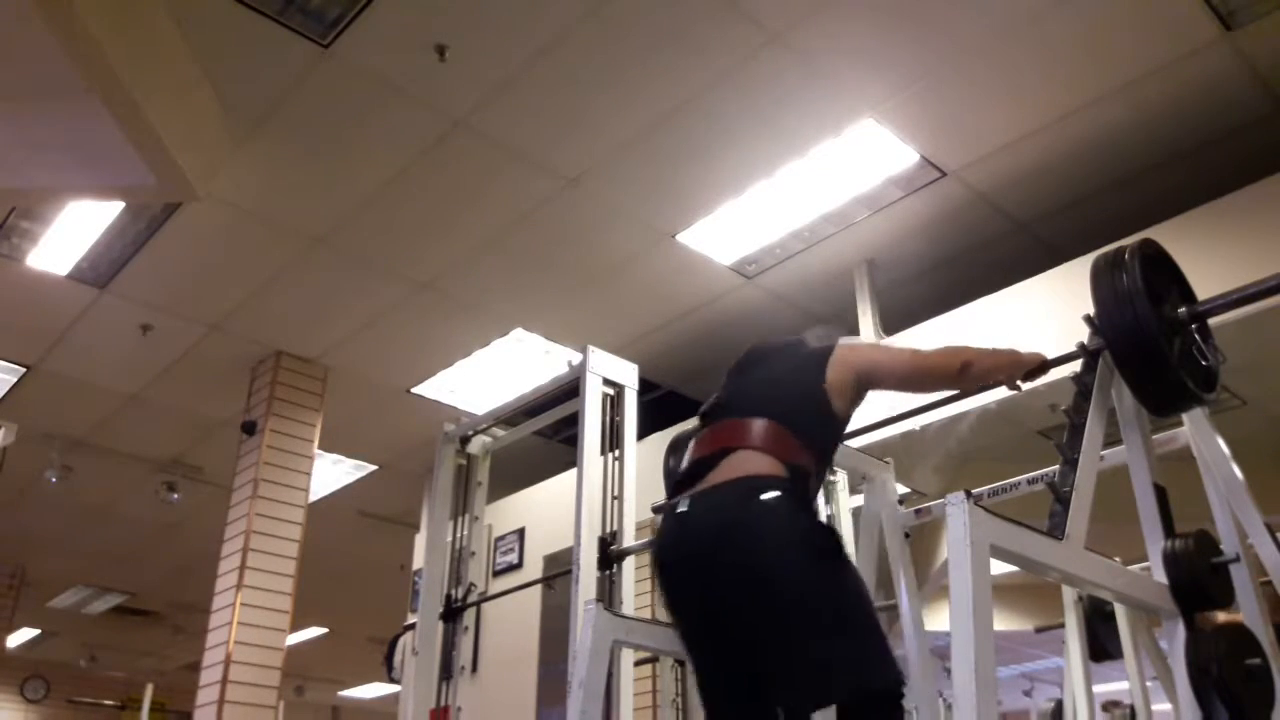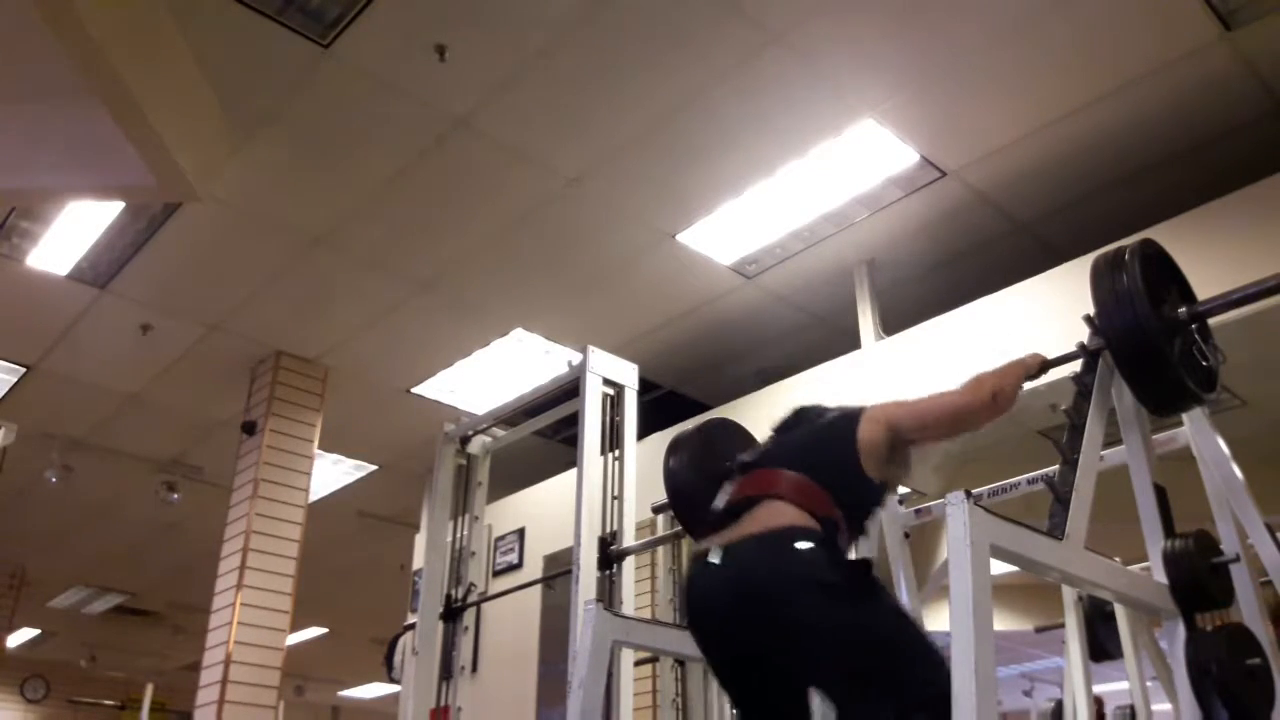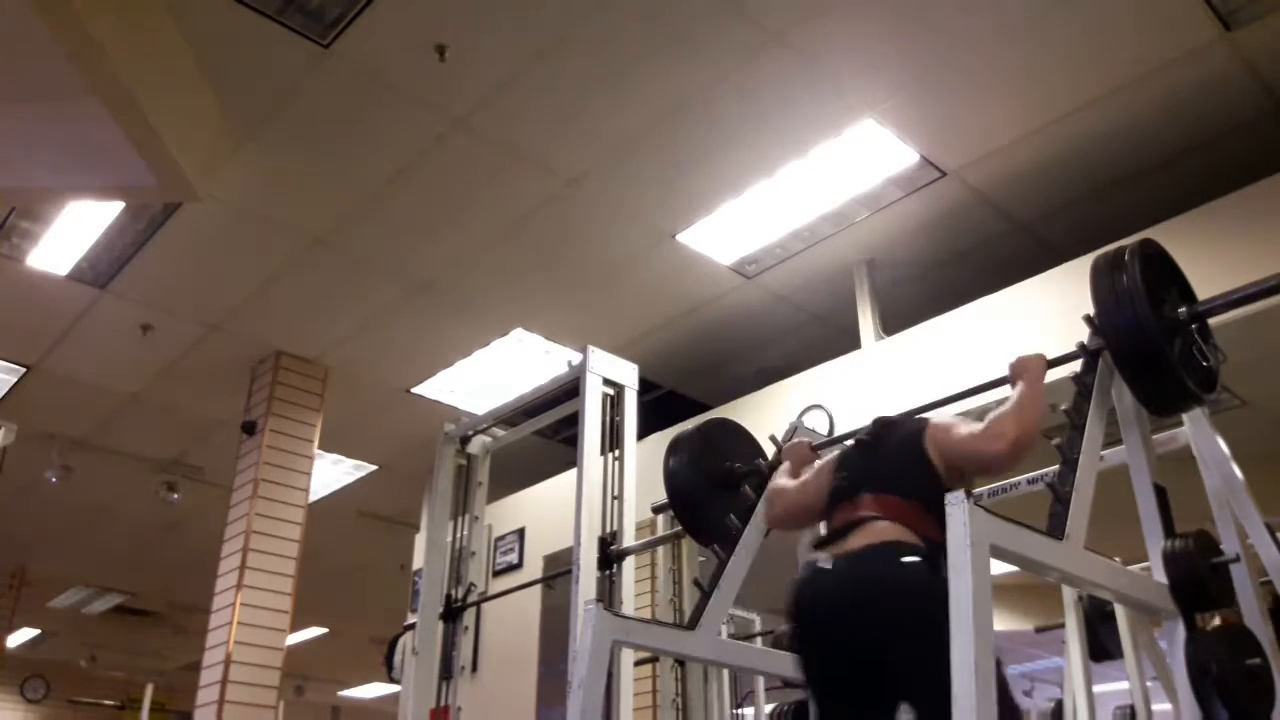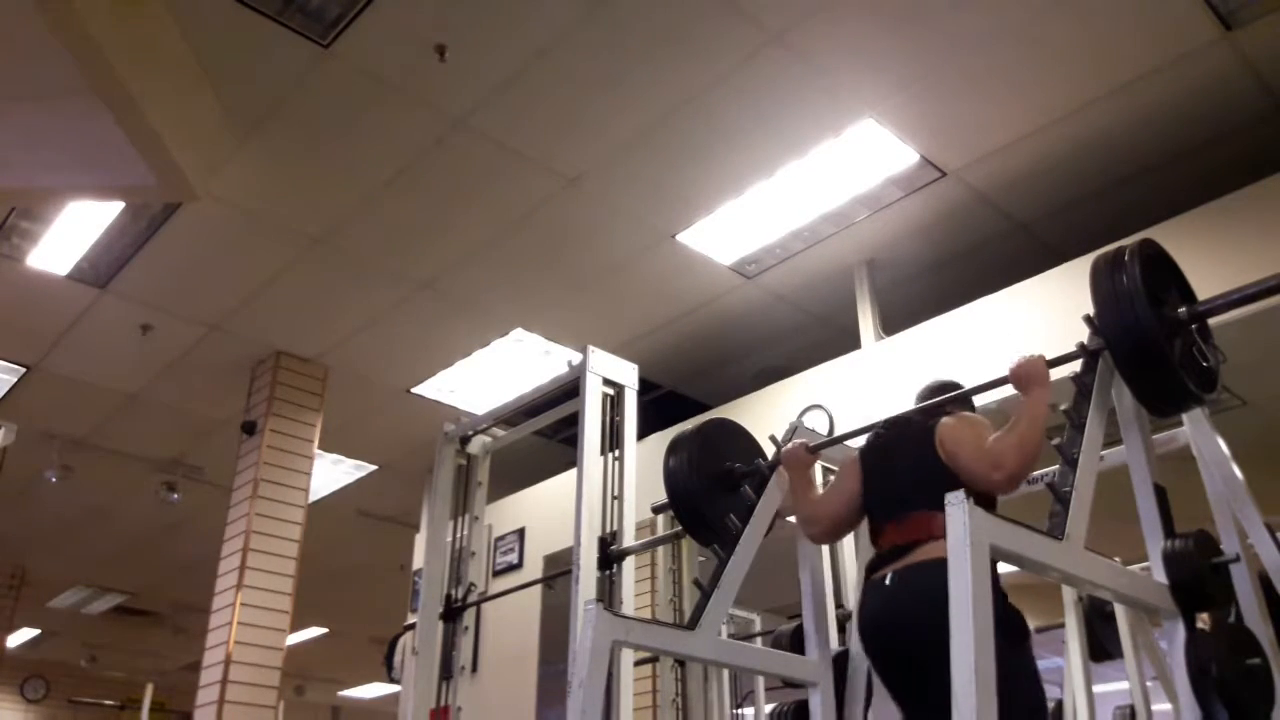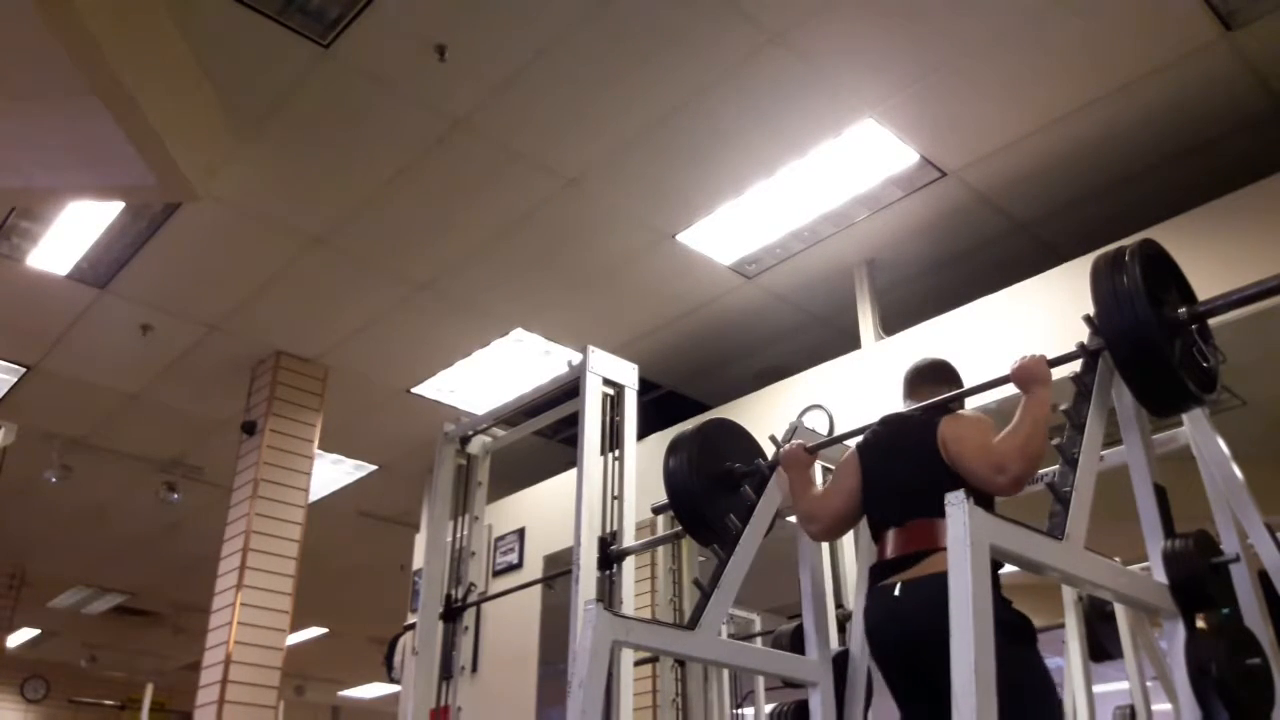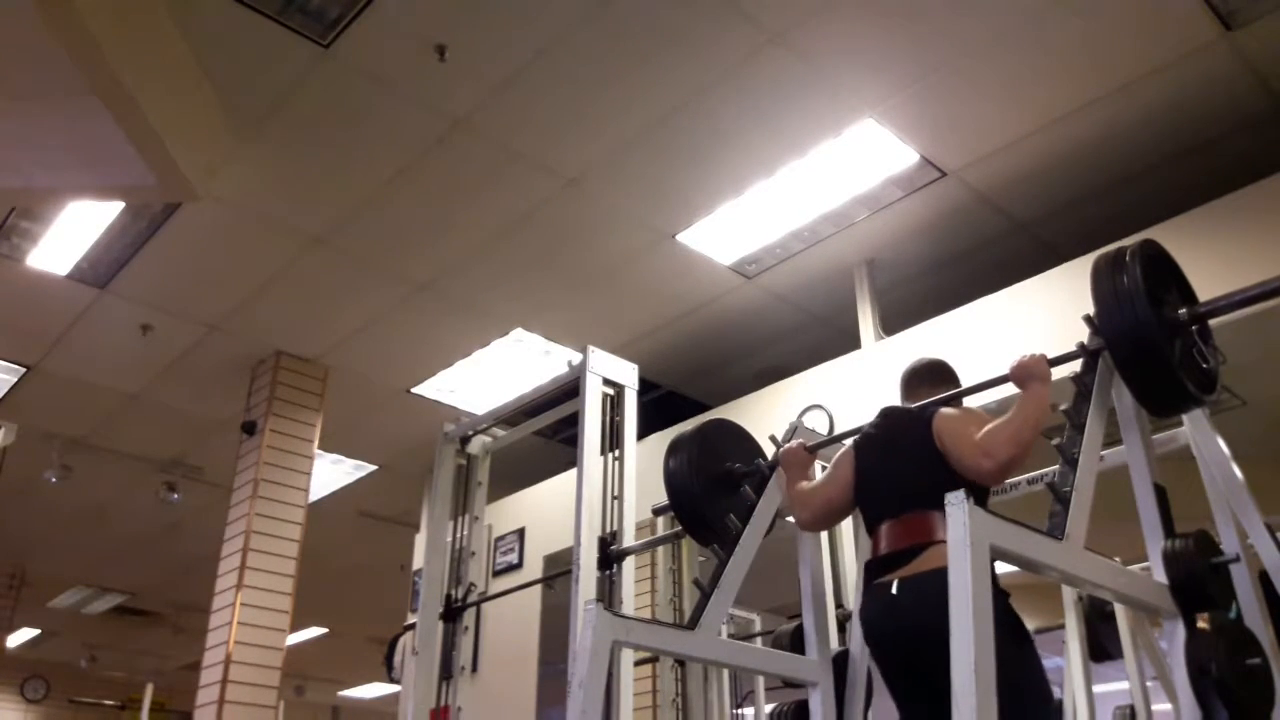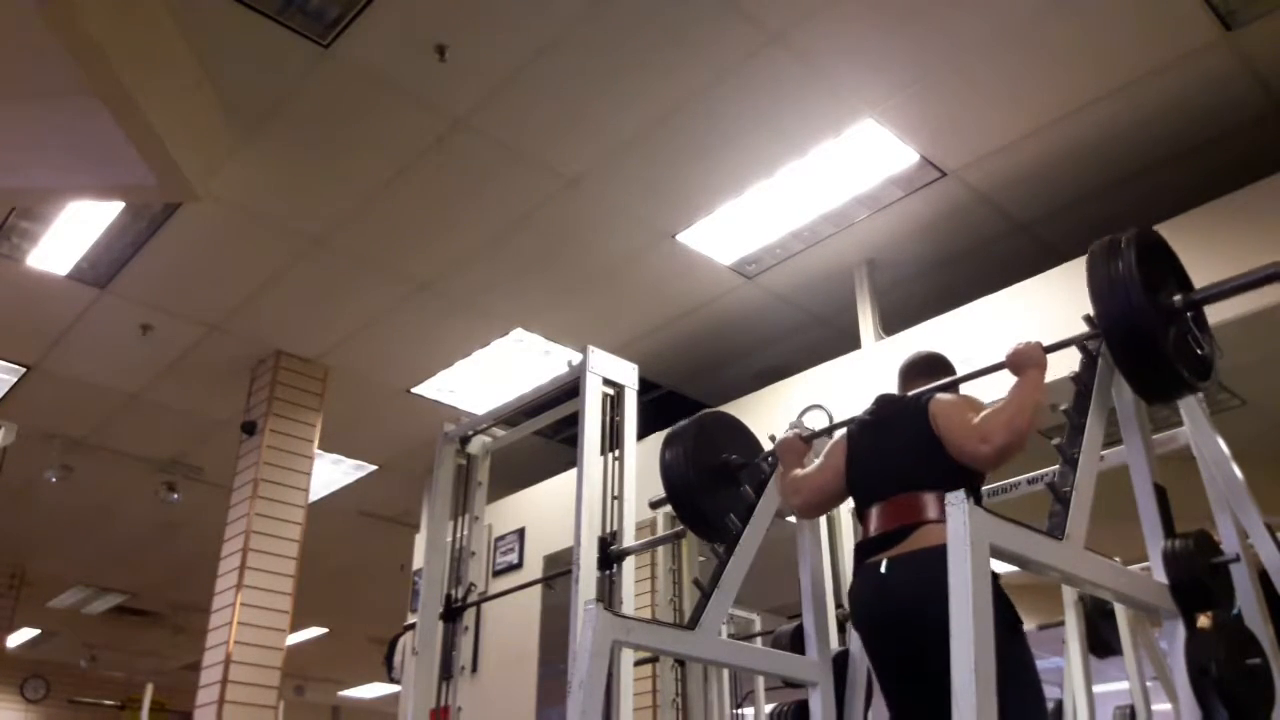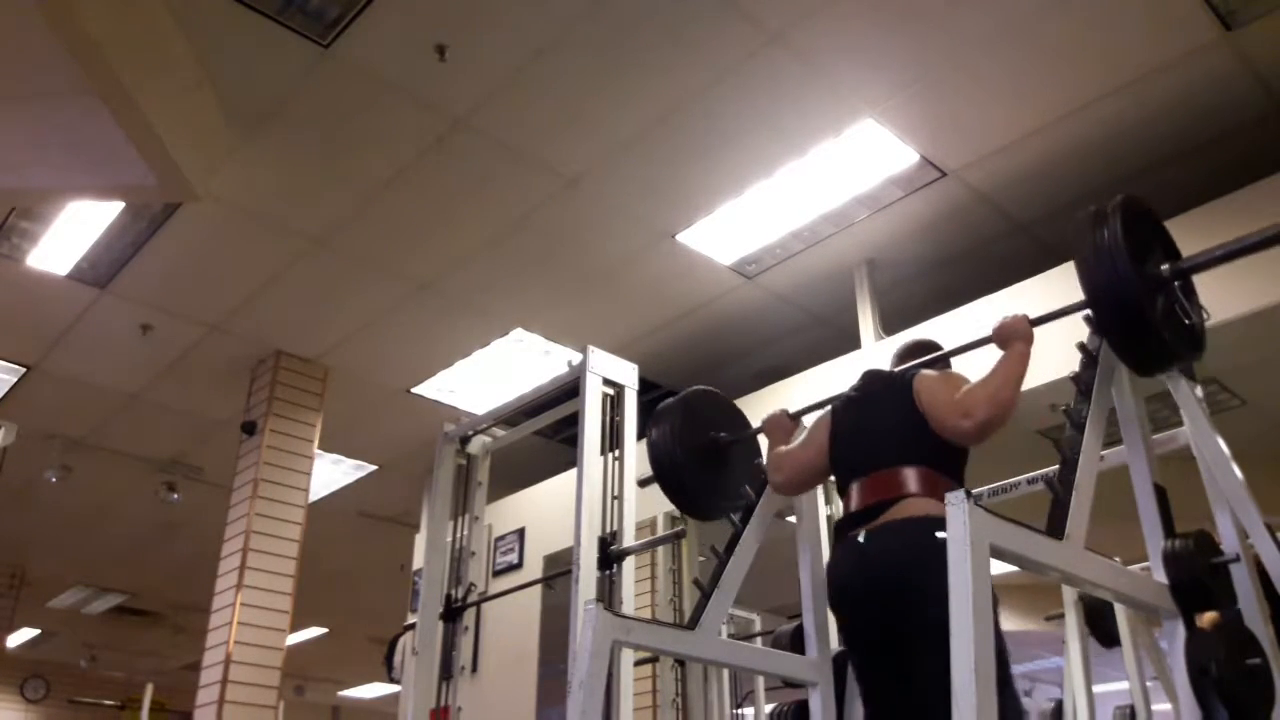
dt=0.3s
person 1, frame 1
left shoulder: (745, 376)
right shoulder: (839, 360)
right elbow: (950, 365)
right wrist: (1022, 361)
left hip: (681, 532)
right hip: (757, 515)
person 1, frame 2
left shoulder: (795, 433)
right shoulder: (876, 426)
right elbow: (977, 399)
right wrist: (1026, 365)
left hip: (708, 580)
right hip: (785, 567)
person 1, frame 3
left shoulder: (852, 454)
right shoulder: (943, 434)
left elbow: (779, 510)
right elbow: (999, 444)
left wrist: (793, 464)
right wrist: (1030, 380)
left hip: (818, 592)
right hip: (893, 575)
person 1, frame 4
left shoulder: (871, 452)
right shoulder: (959, 429)
left elbow: (818, 524)
right elbow: (1002, 469)
left wrist: (799, 471)
right wrist: (1035, 389)
left hip: (880, 605)
right hip: (946, 592)
person 1, frame 5
left shoulder: (866, 449)
right shoulder: (957, 427)
left elbow: (819, 522)
right elbow: (1006, 471)
left wrist: (798, 471)
right wrist: (1037, 389)
left hip: (887, 613)
right hip: (954, 600)
person 1, frame 6
left shoulder: (862, 446)
right shoulder: (954, 421)
left elbow: (809, 512)
right elbow: (994, 458)
left wrist: (797, 469)
right wrist: (1035, 386)
left hip: (883, 610)
right hip: (949, 596)
person 1, frame 7
left shoulder: (856, 434)
right shoulder: (949, 408)
left elbow: (801, 498)
right elbow: (991, 443)
left wrist: (792, 460)
right wrist: (1031, 373)
left hip: (873, 593)
right hip: (940, 576)
person 1, frame 8
left shoulder: (842, 410)
right shoulder: (934, 384)
left elbow: (784, 476)
right elbow: (974, 418)
left wrist: (779, 437)
right wrist: (1016, 347)
left hip: (851, 567)
right hip: (921, 552)
